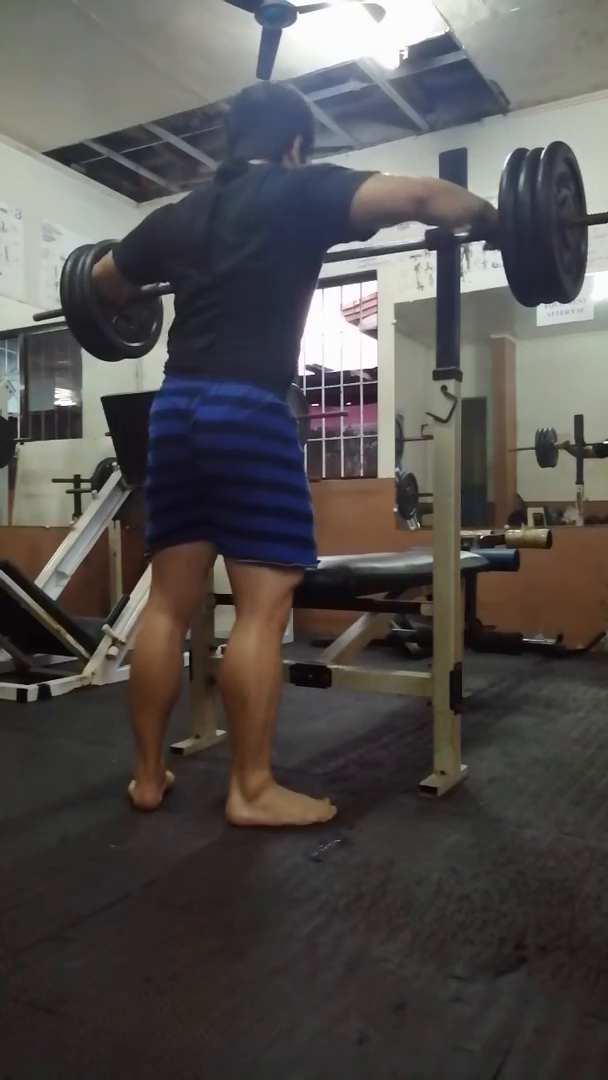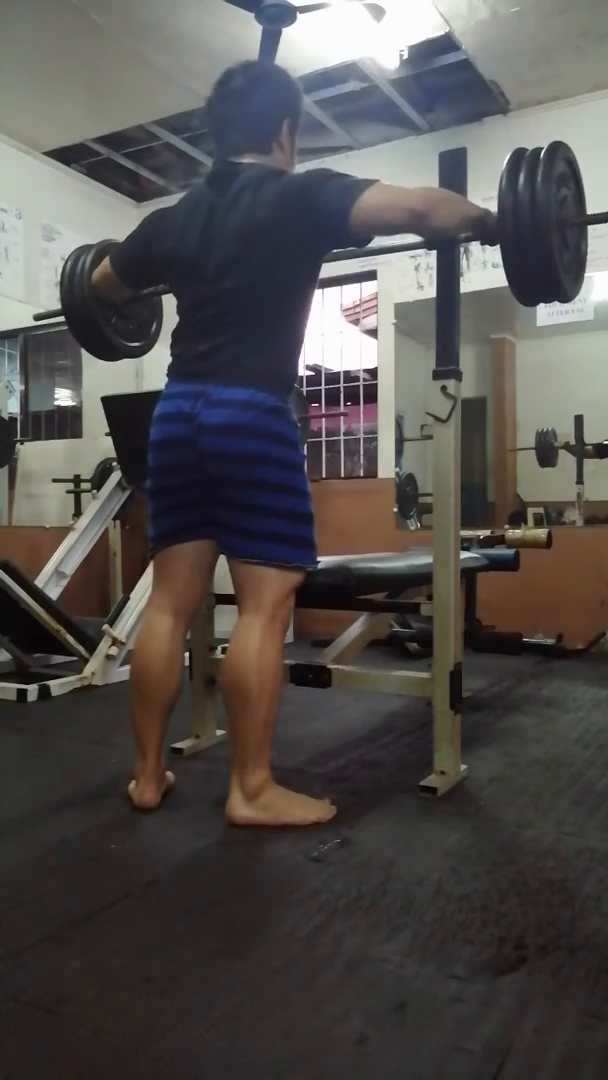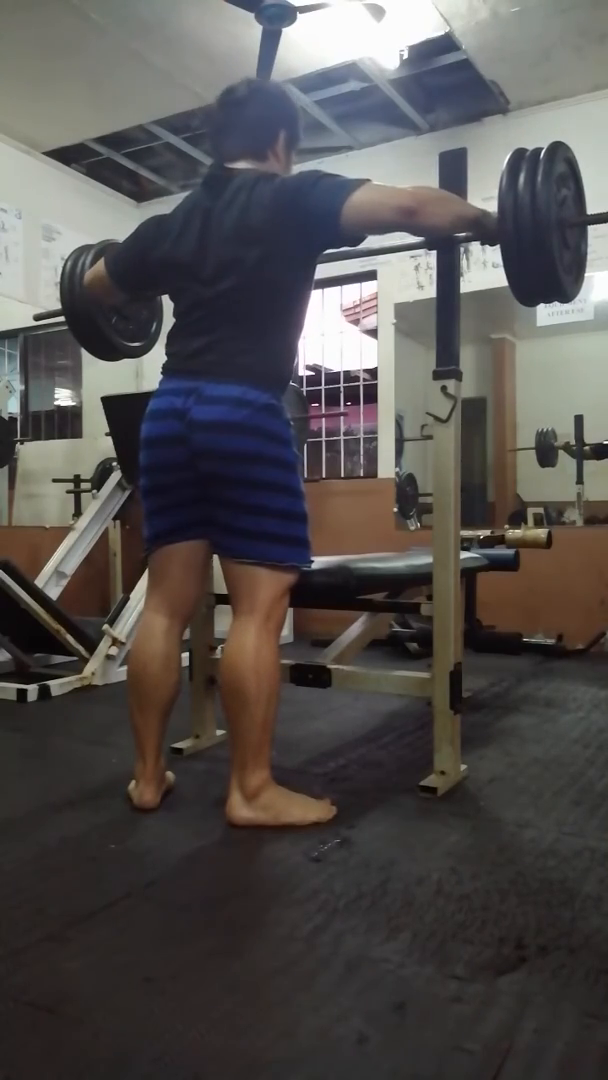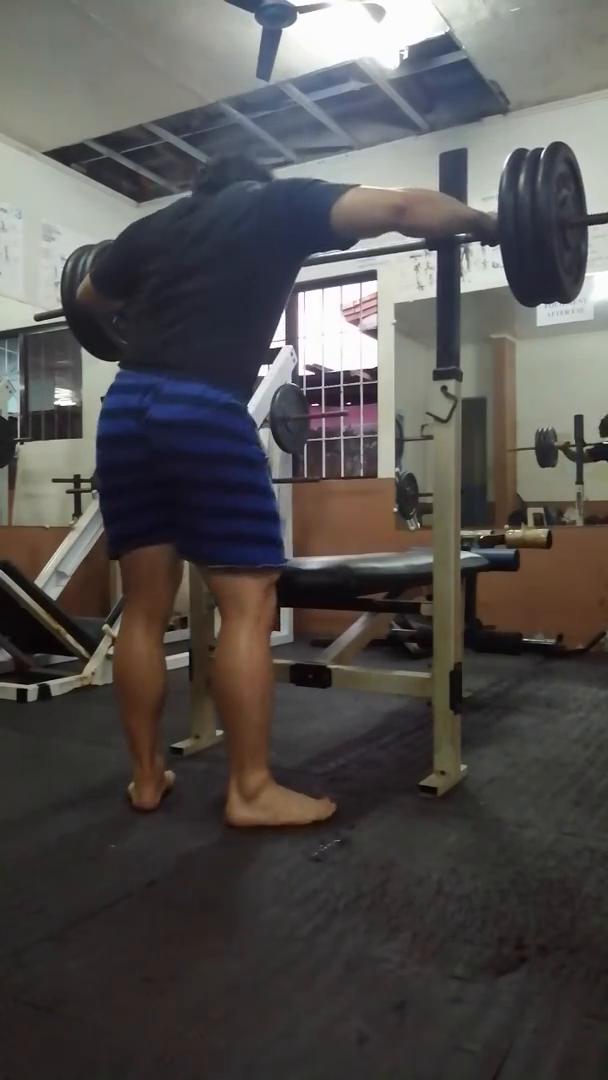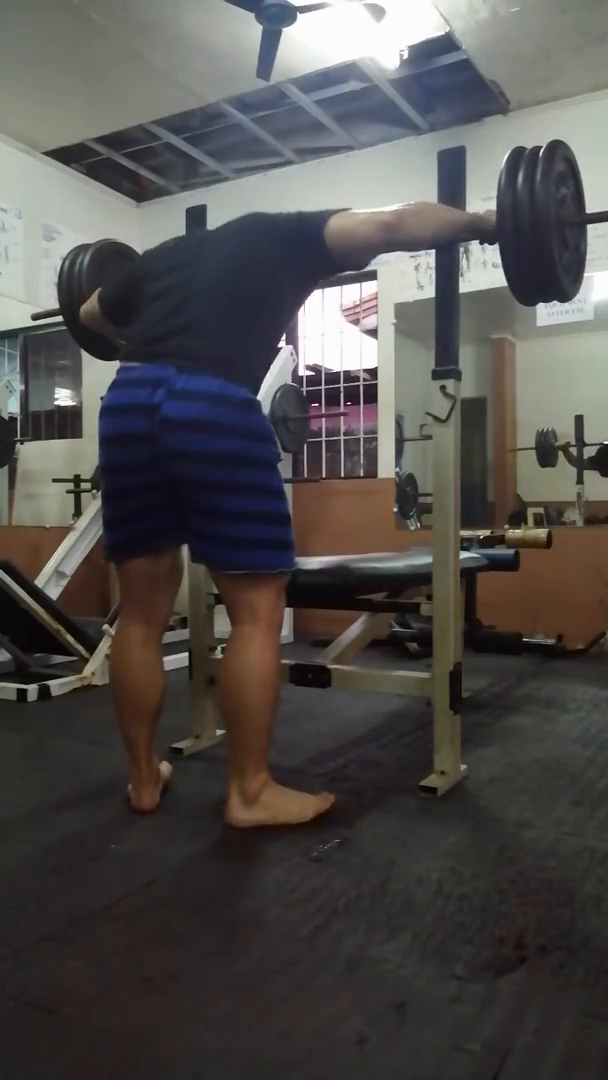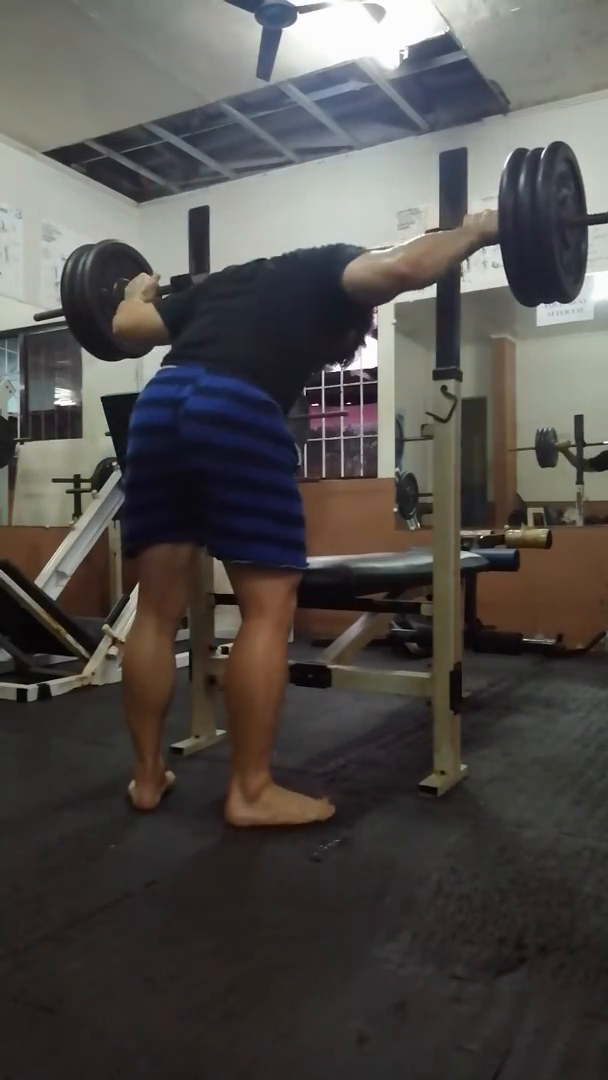
dt=0.7s
person 1, frame 1
left shoulder: (181, 215)
right shoulder: (301, 193)
left elbow: (104, 278)
right elbow: (416, 194)
right wrist: (486, 216)
left hip: (174, 406)
right hip: (247, 409)
left knee: (168, 602)
right knee: (262, 604)
left ankle: (147, 774)
right ankle: (252, 790)
person 1, frame 2
left shoulder: (177, 217)
right shoulder: (298, 198)
left elbow: (103, 283)
right elbow: (416, 207)
right wrist: (487, 221)
left hip: (177, 410)
right hip: (250, 414)
left knee: (170, 601)
right knee: (266, 604)
left ankle: (148, 773)
right ankle: (252, 789)
person 1, frame 3
left shoulder: (173, 223)
right shoulder: (293, 200)
left elbow: (96, 285)
right elbow: (407, 205)
right wrist: (482, 220)
left hip: (169, 410)
right hip: (243, 413)
left knee: (167, 604)
right knee: (260, 607)
left ankle: (148, 774)
right ankle: (252, 791)
person 1, frame 4
left shoulder: (156, 224)
right shoulder: (279, 204)
left elbow: (87, 295)
right elbow: (400, 206)
right wrist: (482, 223)
left hip: (124, 406)
right hip: (205, 412)
left knee: (144, 610)
right knee: (248, 605)
left ankle: (146, 776)
right ankle: (252, 790)
person 1, frame 5
left shoulder: (171, 254)
right shoulder: (287, 238)
left elbow: (91, 314)
right elbow: (389, 223)
right wrist: (477, 224)
left hip: (126, 402)
right hip: (212, 407)
left knee: (142, 615)
right knee: (258, 610)
left ankle: (143, 778)
right ankle: (251, 793)
person 1, frame 6
left shoulder: (231, 280)
right shoulder: (330, 269)
left elbow: (126, 324)
right elbow: (397, 268)
left wrist: (138, 292)
right wrist: (476, 233)
left hip: (158, 403)
right hip: (237, 411)
left knee: (157, 611)
right knee: (268, 608)
left ankle: (147, 776)
right ankle: (251, 792)
